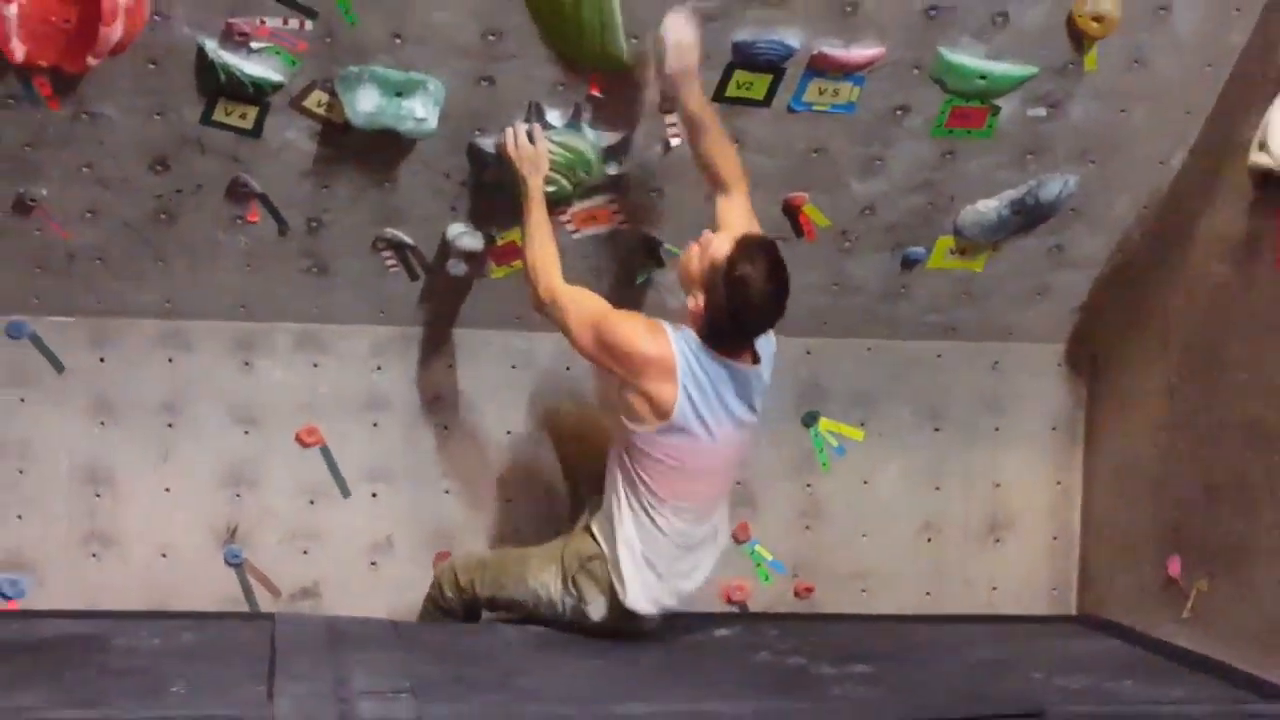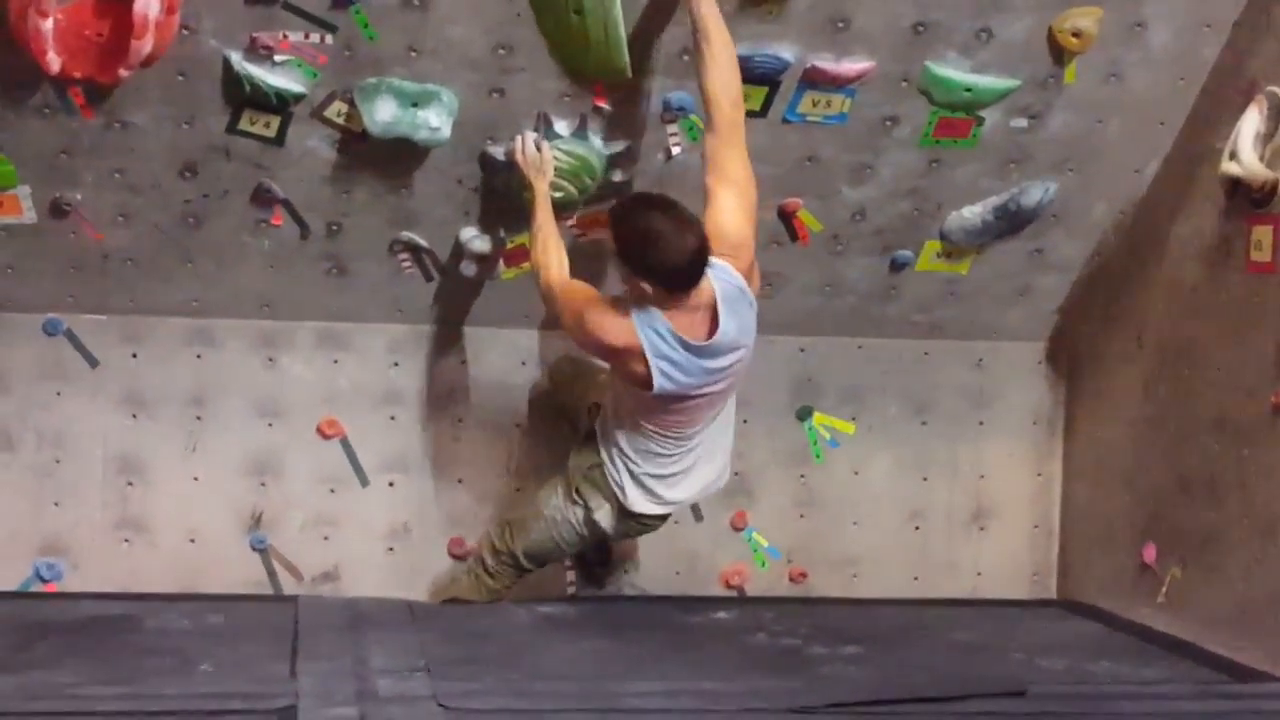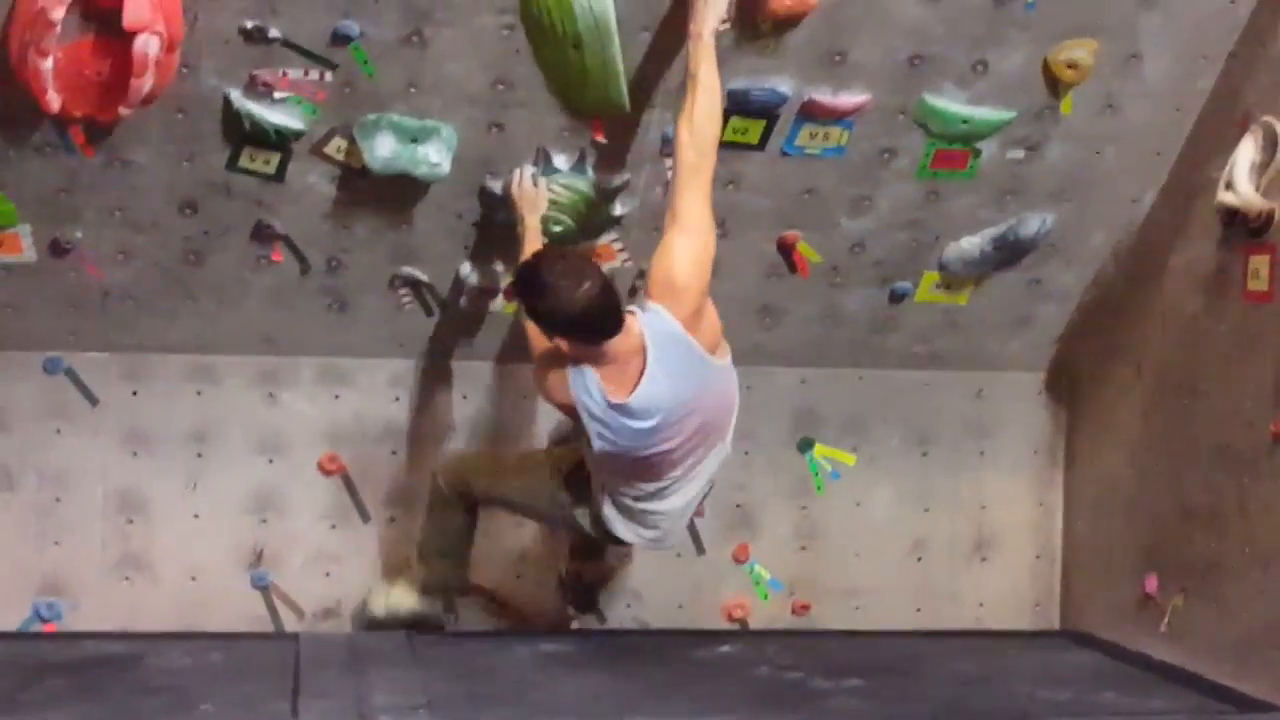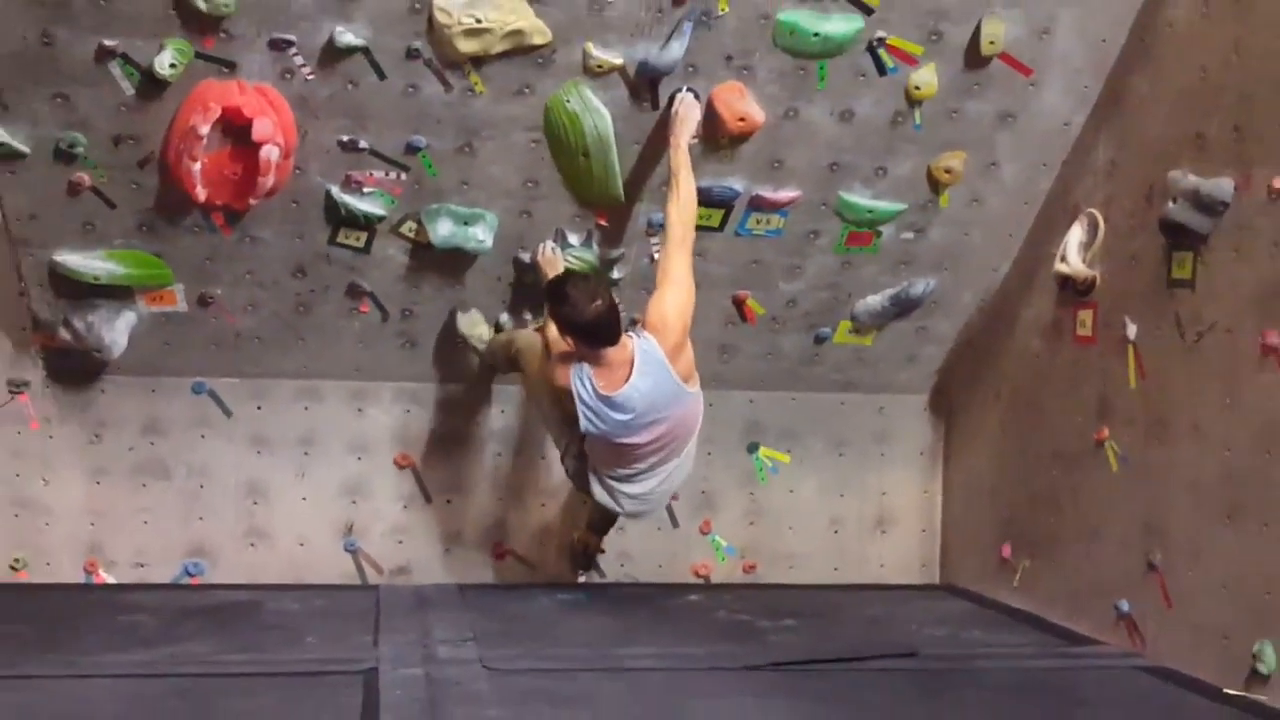
dt=0.5s
person 1, frame 1
left shoulder: (656, 356)
right shoulder: (758, 336)
left elbow: (550, 292)
right elbow: (733, 192)
left wrist: (532, 183)
right wrist: (688, 90)
left hip: (625, 586)
right hip: (683, 567)
left knee: (453, 584)
person 1, frame 2
left shoulder: (622, 334)
right shoulder: (735, 264)
left elbow: (551, 281)
right elbow: (727, 124)
left wrist: (539, 188)
left hip: (630, 496)
right hip: (685, 471)
left knee: (498, 557)
right knee: (566, 375)
right ankle: (596, 548)
person 1, frame 3
left shoulder: (564, 385)
right shoulder: (680, 307)
left elbow: (546, 334)
right elbow: (695, 163)
left wrist: (530, 219)
left hip: (628, 515)
right hip: (688, 493)
left knee: (454, 477)
right ankle: (593, 554)
person 1, frame 4
left shoulder: (565, 377)
right shoulder: (666, 344)
left elbow: (556, 336)
left wrist: (552, 276)
left hip: (606, 485)
right hip: (661, 484)
left knee: (523, 342)
left ankle: (488, 346)
right ankle: (590, 538)
